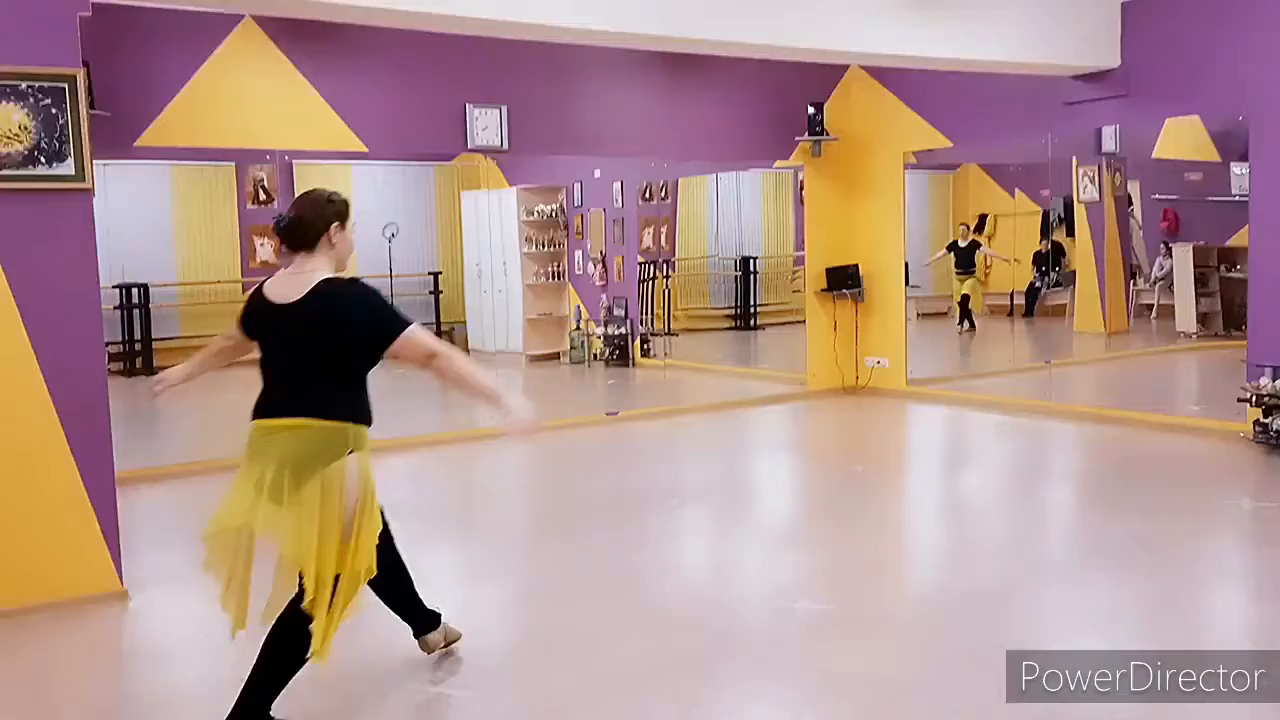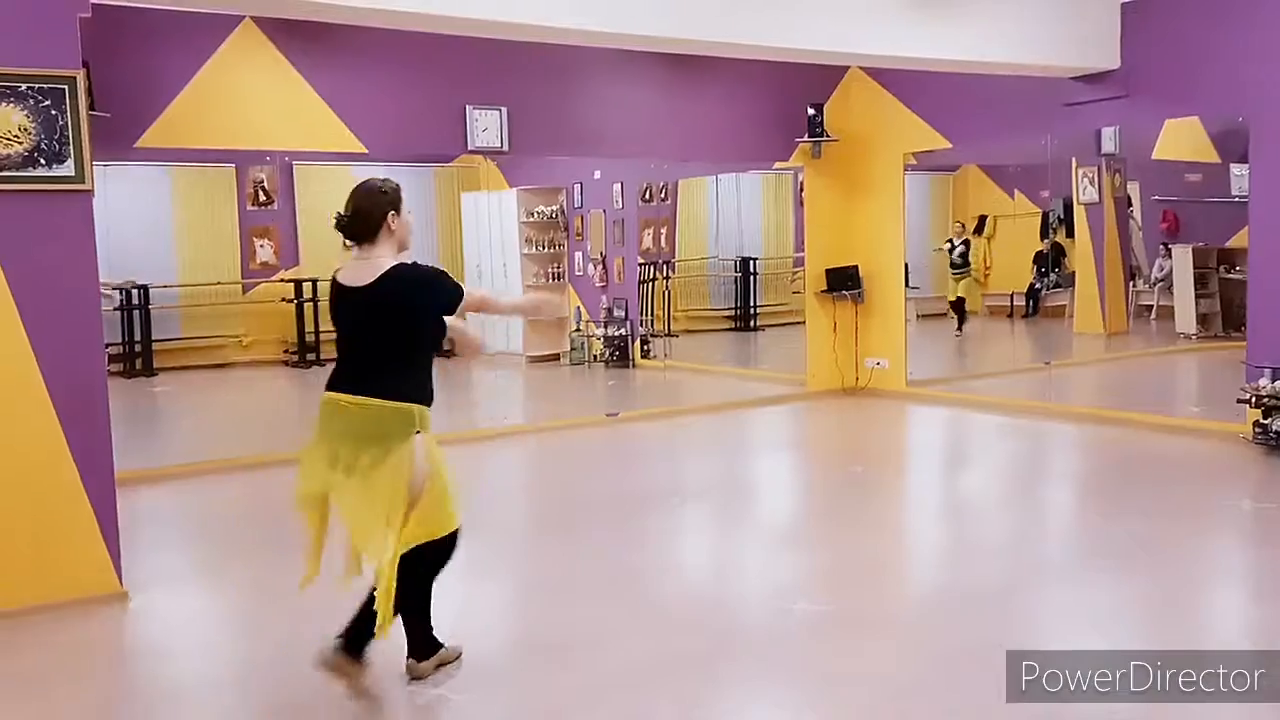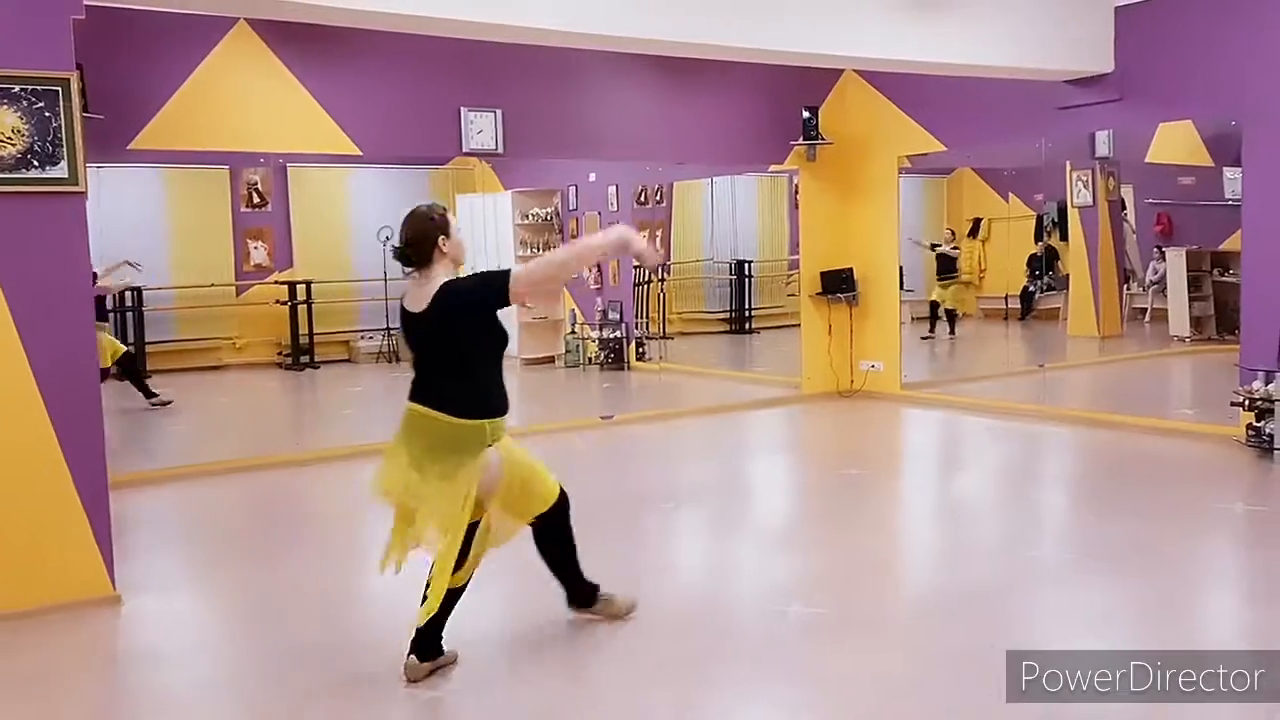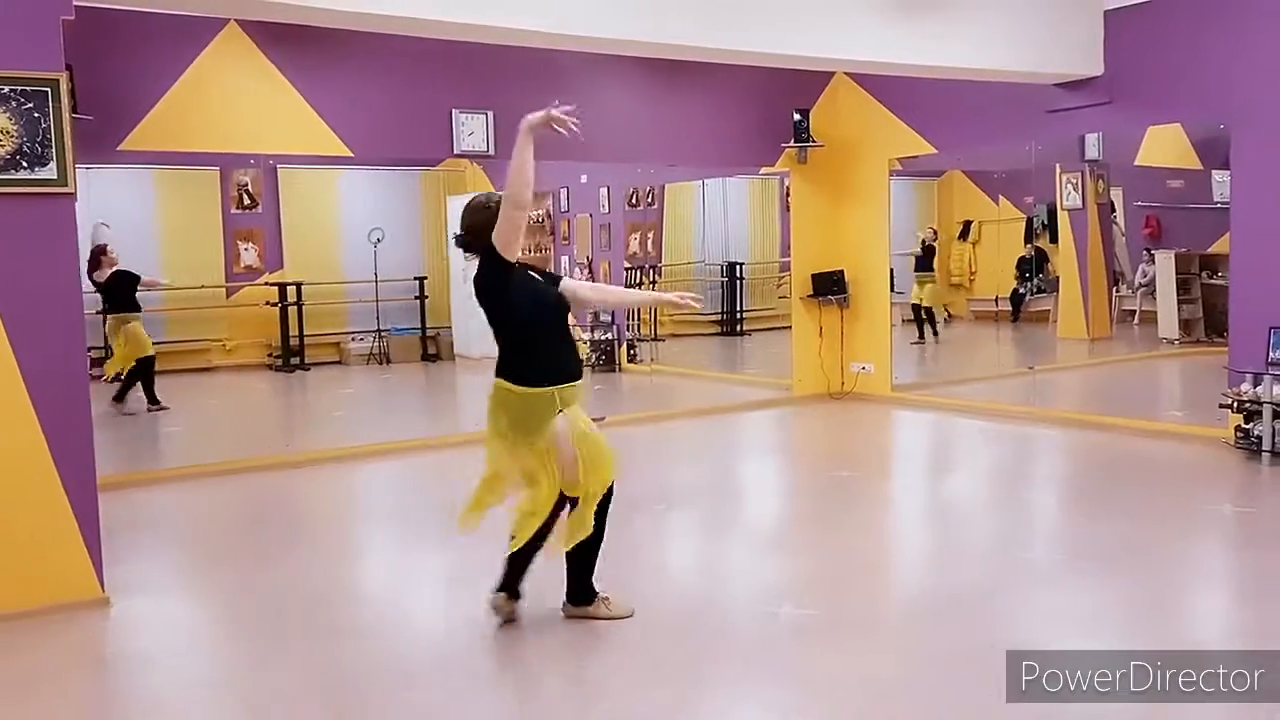
dt=0.3s
person 1, frame 1
left shoulder: (265, 294)
right shoulder: (347, 299)
left elbow: (229, 345)
right elbow: (431, 353)
left wrist: (183, 372)
right wrist: (500, 395)
left hip: (272, 444)
right hip: (327, 454)
left knee: (370, 541)
right knee: (319, 586)
left ankle: (428, 626)
person 1, frame 2
left shoulder: (343, 281)
right shoulder: (415, 281)
right elbow: (475, 301)
left wrist: (450, 330)
right wrist: (522, 304)
left hip: (341, 421)
right hip: (391, 429)
left knee: (415, 533)
right knee: (437, 536)
left ankle: (423, 649)
right ankle: (350, 647)
person 1, frame 3
left shoulder: (413, 303)
right shoulder: (461, 297)
right elbow: (546, 271)
right wrist: (617, 238)
left hip: (427, 434)
right hip: (471, 441)
left knee: (461, 538)
right knee: (550, 505)
left ankle: (425, 651)
right ankle: (584, 597)
person 1, frame 4
left shoulder: (524, 277)
right shoulder: (494, 278)
left elbow: (593, 294)
right elbow: (519, 200)
left wrist: (657, 298)
right wrist: (527, 130)
left hip: (525, 404)
right hip: (542, 408)
left knee: (554, 495)
right knee: (593, 491)
left ankle: (508, 589)
right ankle: (580, 597)
